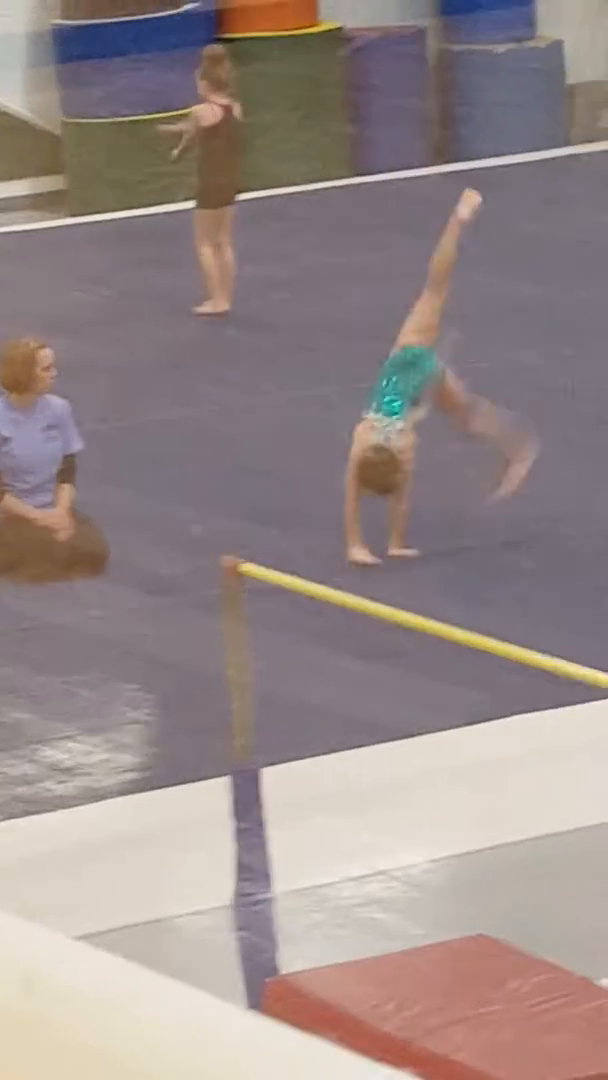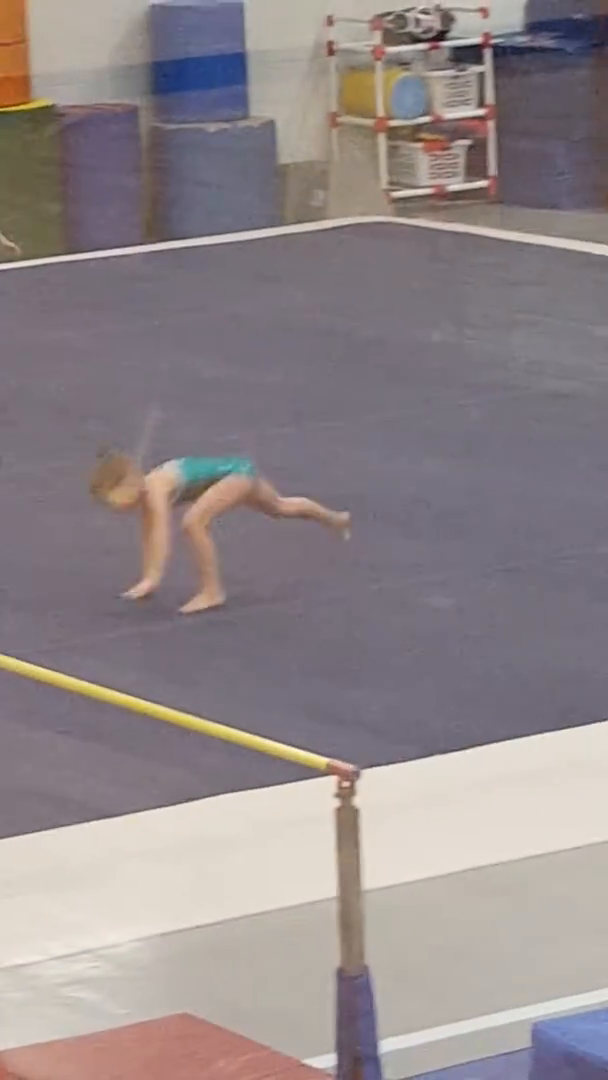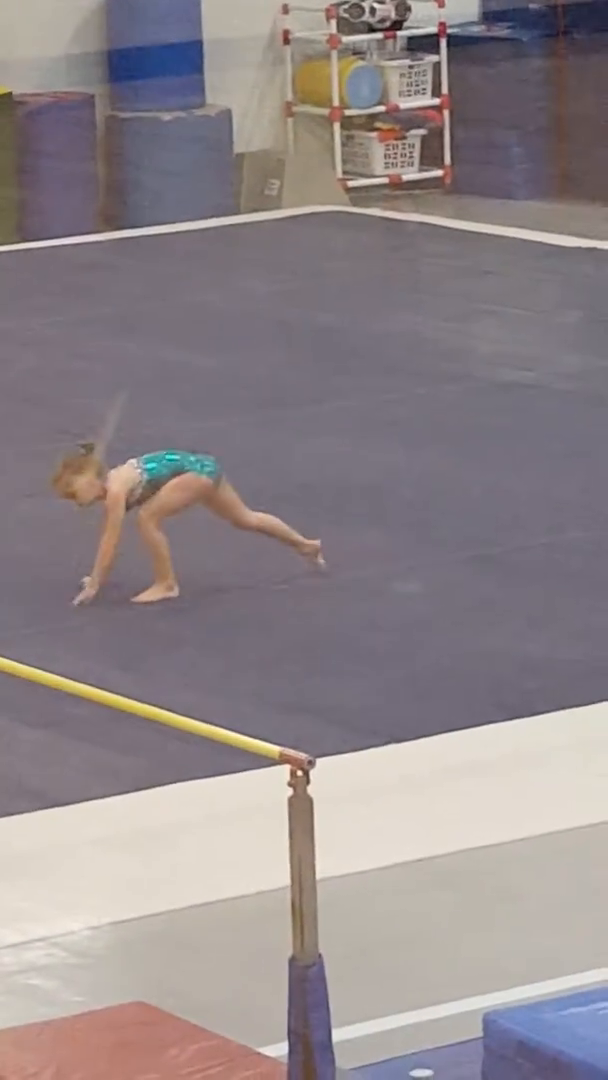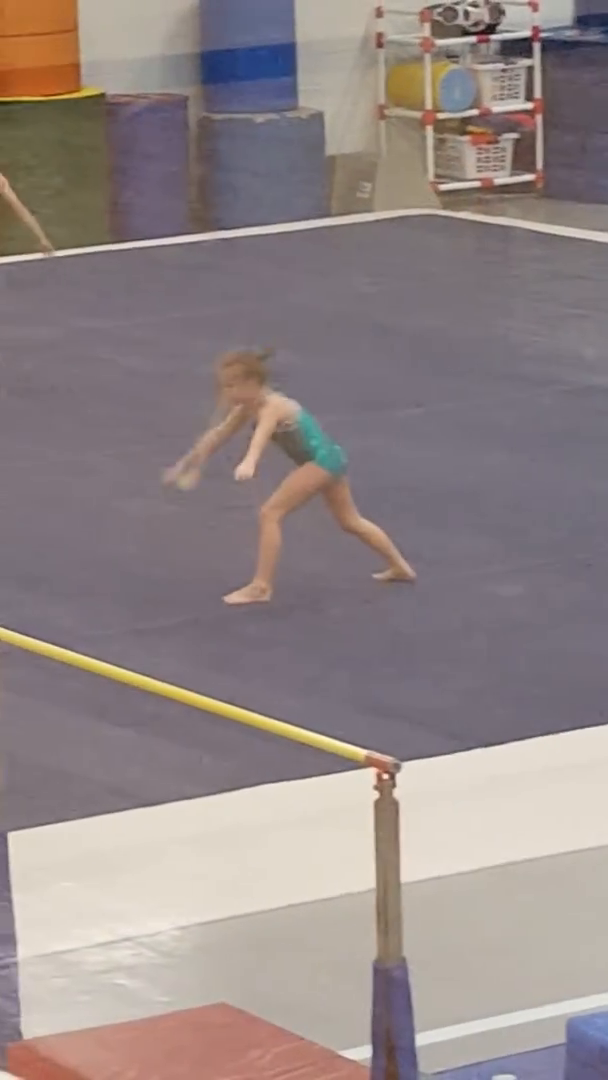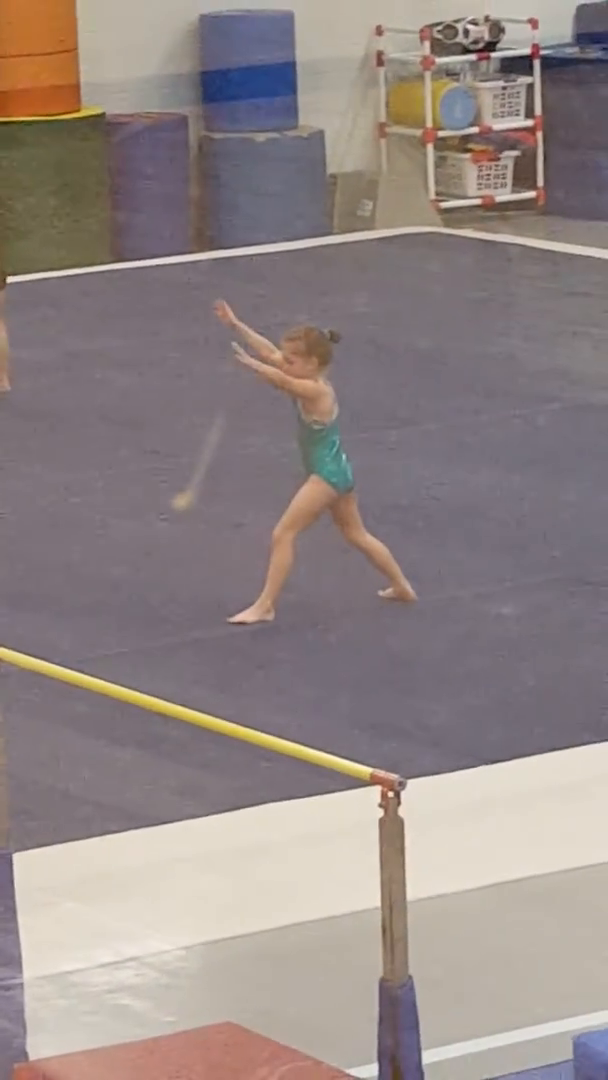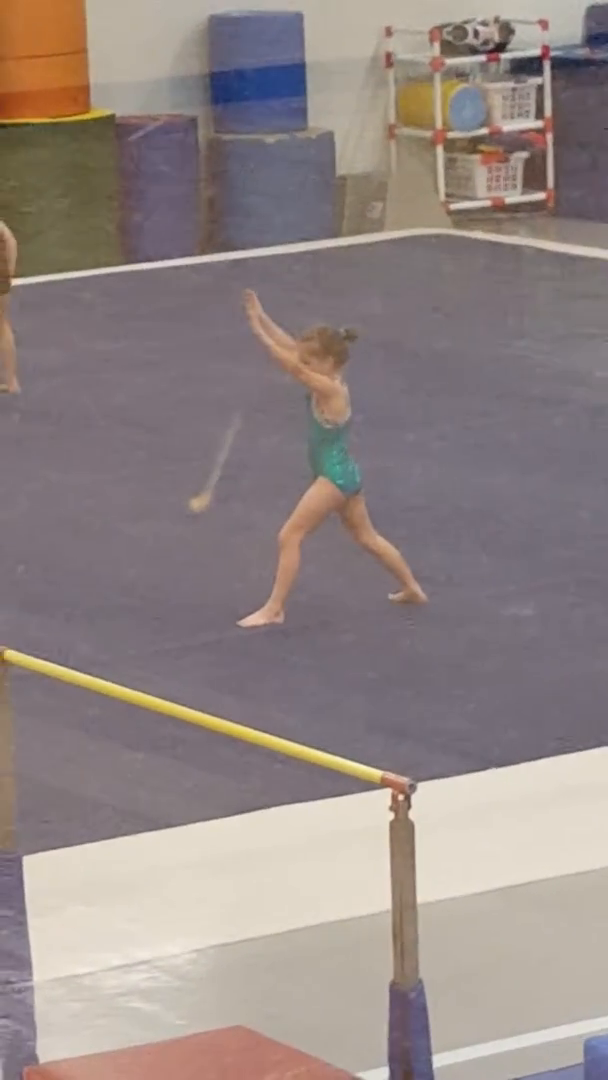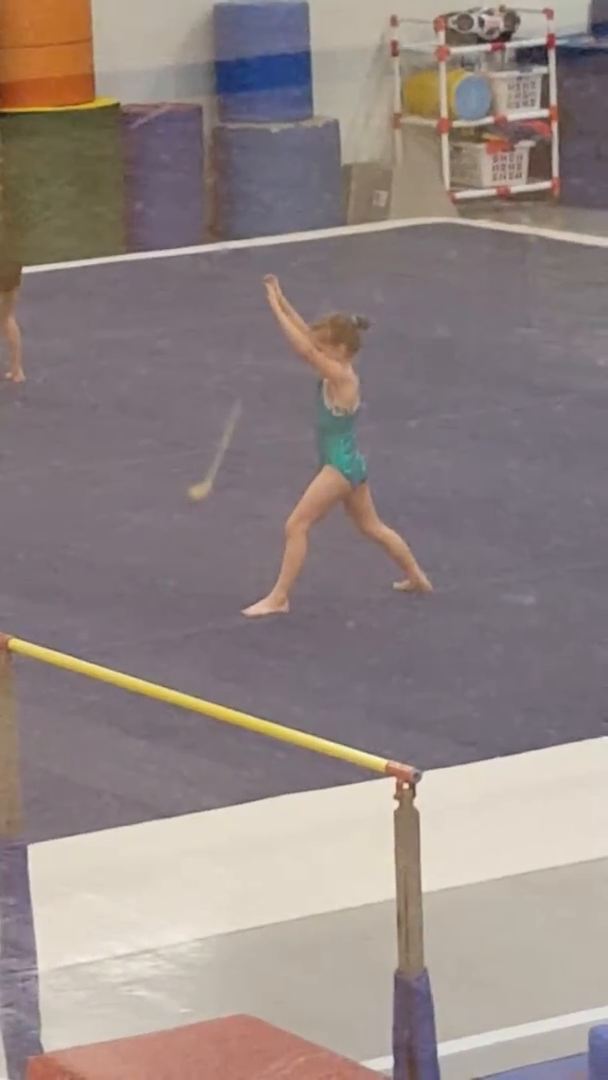
dt=0.7s
person 1, frame 1
left shoulder: (402, 448)
right shoulder: (362, 444)
left elbow: (400, 501)
right elbow: (351, 500)
left wrist: (397, 545)
right wrist: (354, 545)
left hip: (422, 368)
right hip: (406, 360)
left knee: (471, 420)
right knee: (434, 291)
left ankle: (519, 448)
right ankle: (459, 219)
person 1, frame 2
left shoulder: (153, 489)
right shoulder: (144, 491)
left elbow: (160, 533)
right elbow: (148, 535)
left wrist: (151, 577)
right wrist: (147, 580)
left hip: (236, 474)
right hip: (237, 473)
left knee: (195, 522)
right knee: (280, 507)
left ankle: (211, 592)
right ankle: (335, 519)
person 1, frame 3
left shoulder: (115, 489)
right shoulder: (110, 486)
left elbow: (110, 540)
right elbow: (108, 538)
left wrist: (93, 583)
right wrist: (95, 575)
left hip: (198, 470)
right hip: (205, 466)
left knee: (147, 519)
right knee: (245, 518)
left ankle: (166, 584)
right ankle: (306, 545)
person 1, frame 4
left shoulder: (272, 407)
right shoulder: (246, 408)
left elbow: (260, 436)
right elbow: (216, 435)
left wrist: (249, 462)
right wrist: (186, 463)
left hip: (322, 460)
right hip: (329, 457)
left knee: (270, 514)
right knee: (350, 520)
left ankle: (261, 586)
right ankle: (400, 567)
person 1, frame 5
left shoulder: (316, 391)
right shoulder: (309, 382)
left elbow: (280, 380)
right elbow: (270, 352)
left wrist: (248, 362)
right wrist: (235, 324)
left hip: (326, 475)
right hip: (336, 470)
left knee: (282, 535)
right knee: (357, 536)
left ankle: (264, 607)
right ankle: (402, 587)
person 1, frame 6
left shoulder: (331, 390)
right shoulder: (327, 382)
left elbow: (294, 367)
right elbow: (292, 349)
left wrist: (261, 335)
right wrist: (261, 317)
left hip: (333, 477)
right hip: (342, 473)
left knee: (289, 537)
right knee: (368, 538)
left ankle: (274, 609)
right ankle: (412, 589)
person 1, frame 7
left shoulder: (342, 377)
right shoulder: (337, 369)
left elbow: (305, 350)
right elbow: (308, 336)
left wrist: (277, 312)
right wrist: (282, 302)
left hip: (340, 466)
right hip: (348, 462)
left knee: (296, 526)
right knee: (372, 527)
left ankle: (278, 598)
right ankle: (417, 578)
